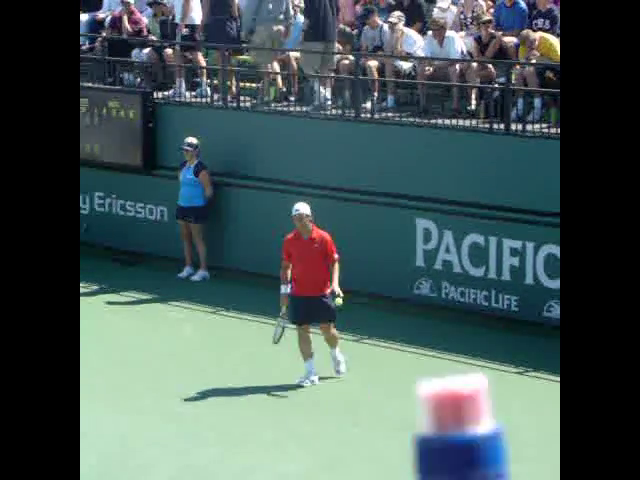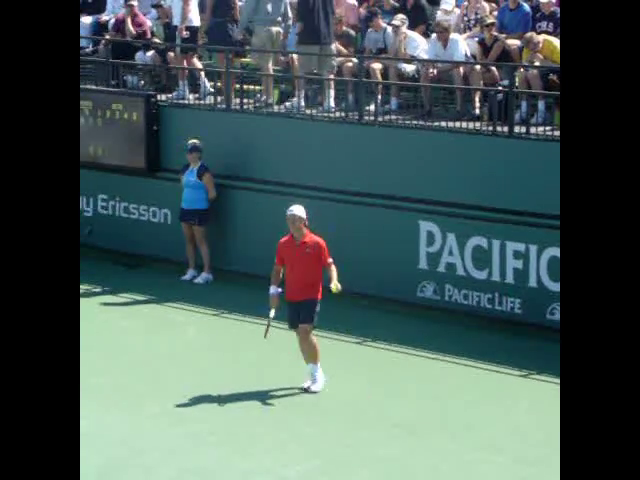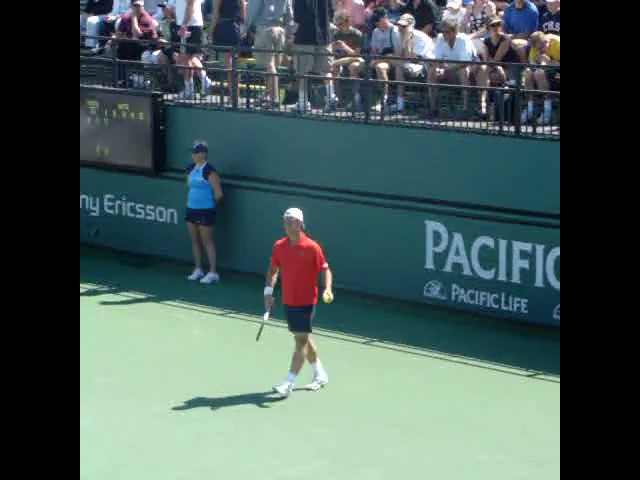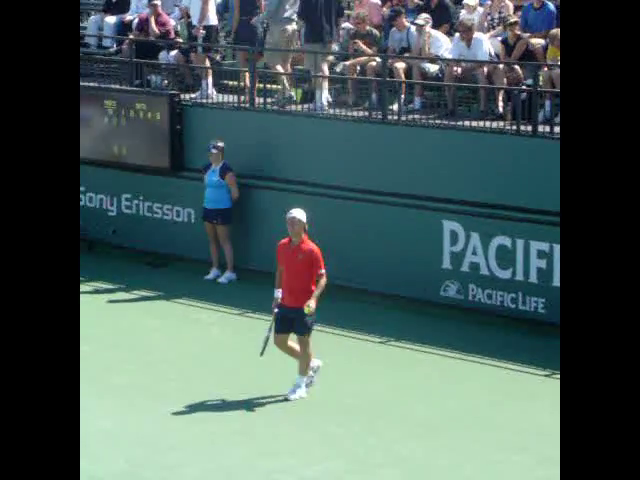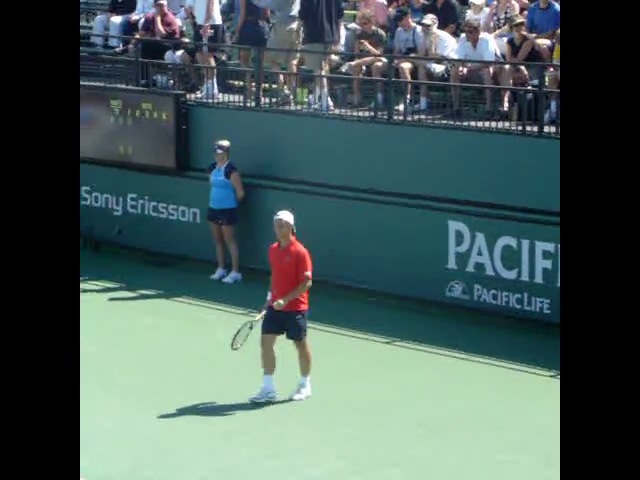
dt=0.2s
person 1, frame 1
left shoulder: (323, 238)
right shoulder: (289, 240)
left elbow: (334, 262)
right elbow: (285, 266)
left wrist: (335, 283)
right wrist: (284, 290)
left hip: (320, 293)
right hip: (298, 294)
left knee: (327, 329)
right knee: (302, 331)
left ankle: (336, 355)
right ankle: (311, 372)
person 1, frame 2
left shoulder: (317, 243)
right shoulder: (282, 244)
left elbow: (330, 265)
right elbow: (278, 269)
left wrist: (334, 281)
right wrist: (273, 290)
left hip: (311, 297)
right hip: (292, 298)
left knee: (306, 333)
right knee: (302, 336)
left ankle: (317, 375)
right ankle: (316, 374)
person 1, frame 3
left shoulder: (312, 247)
right shoulder: (278, 246)
left elbow: (325, 270)
right elbow: (273, 271)
left wrist: (327, 290)
right wrist: (268, 291)
left hip: (306, 302)
right hip: (288, 302)
left knee: (300, 340)
right knee: (302, 339)
left ankle: (288, 383)
right ankle: (320, 374)
person 1, frame 4
left shoulder: (312, 250)
right shoulder: (282, 246)
left elbow: (322, 279)
left wrist: (312, 299)
right wrist: (277, 294)
left hip: (304, 305)
right hip: (285, 303)
left knee: (303, 343)
right knee: (279, 341)
left ankle: (302, 385)
right ankle: (311, 364)
person 1, frame 5
left shoulder: (300, 252)
right shoulder: (273, 250)
left elbow: (307, 282)
left wrist: (286, 299)
right wrist: (270, 296)
left hip: (295, 308)
right hip: (276, 306)
left knee: (301, 345)
right knee: (265, 343)
left ankle: (305, 385)
right ankle: (268, 389)
person 2, frame 1
left shoulder: (200, 169)
right shoulder: (182, 166)
left elbow: (209, 191)
left wrist: (200, 202)
left hip: (196, 208)
right hip: (182, 206)
left knee: (197, 239)
right knee: (185, 238)
left ankle: (203, 270)
right ankle: (188, 267)
person 2, frame 2
left shoulder: (203, 171)
right shoulder: (185, 169)
left elbow: (212, 194)
left wrist: (203, 203)
left hip: (199, 211)
right hip: (185, 209)
left knee: (201, 241)
right knee: (189, 241)
left ankle: (207, 273)
right ankle: (191, 269)
person 2, frame 3
left shoulder: (209, 171)
right shoulder: (191, 169)
left elbow: (219, 193)
left wrist: (209, 203)
left hip: (205, 211)
right hip: (191, 208)
left knee: (207, 241)
right knee: (195, 240)
left ankle: (213, 273)
right ankle: (198, 269)
person 2, frame 4
left shoulder: (226, 171)
right shoulder: (207, 168)
left elbow: (235, 193)
left wrist: (226, 203)
left hip: (222, 210)
right hip: (208, 208)
left knee: (224, 241)
right knee: (212, 240)
left ankle: (230, 272)
right ankle: (215, 269)
person 2, frame 5
left shoulder: (231, 170)
right shoulder: (212, 168)
left elbow: (240, 193)
left wrist: (231, 203)
left hip: (227, 210)
right hip: (213, 208)
left knee: (229, 241)
right knee: (217, 240)
left ankle: (235, 272)
right ankle: (221, 269)
